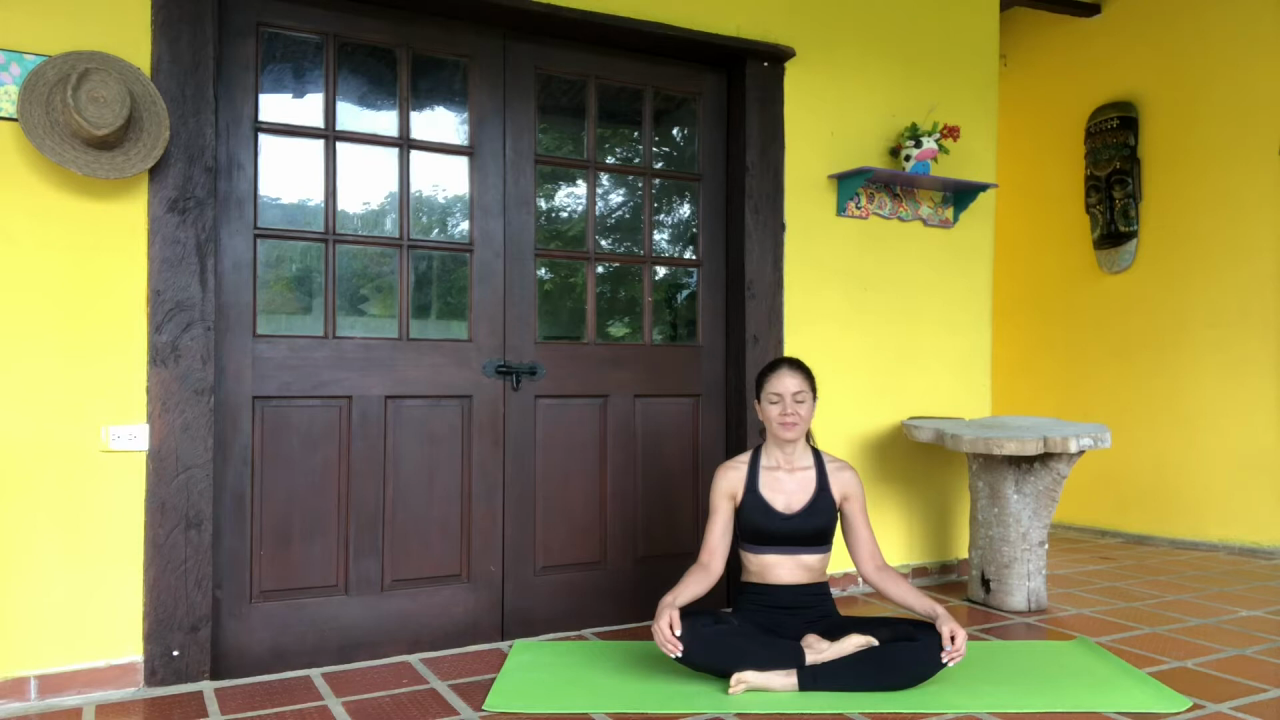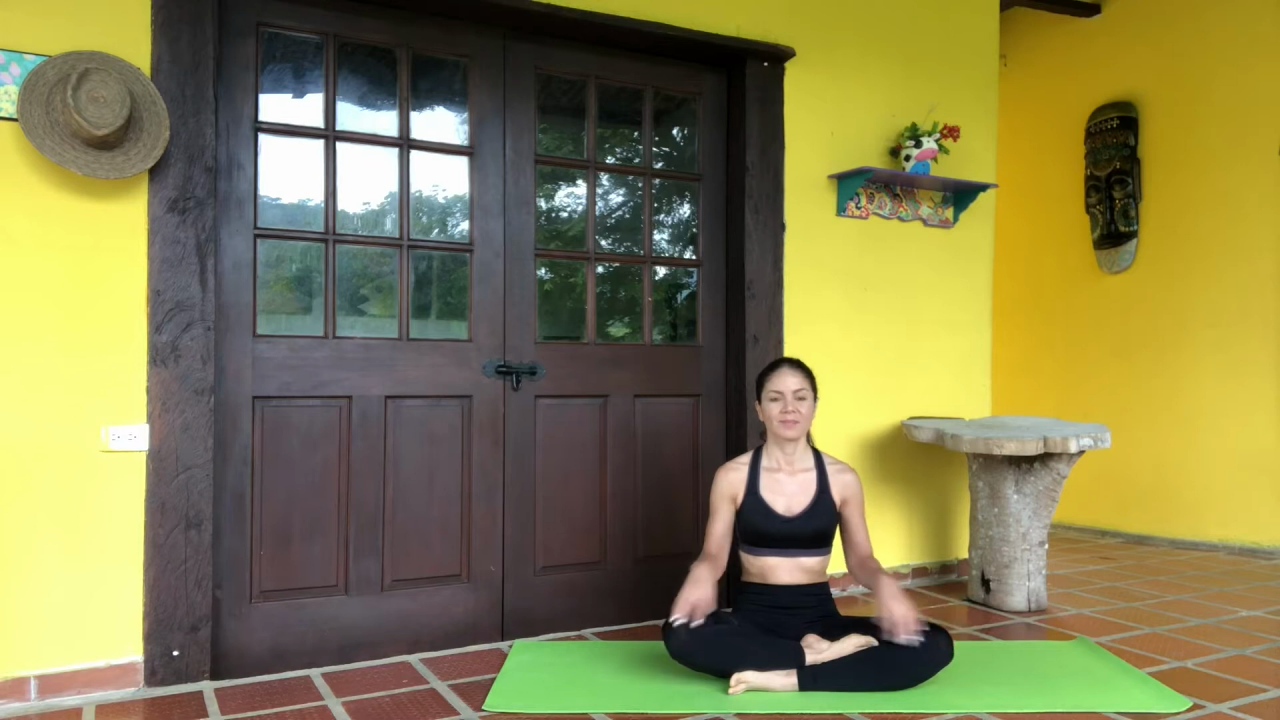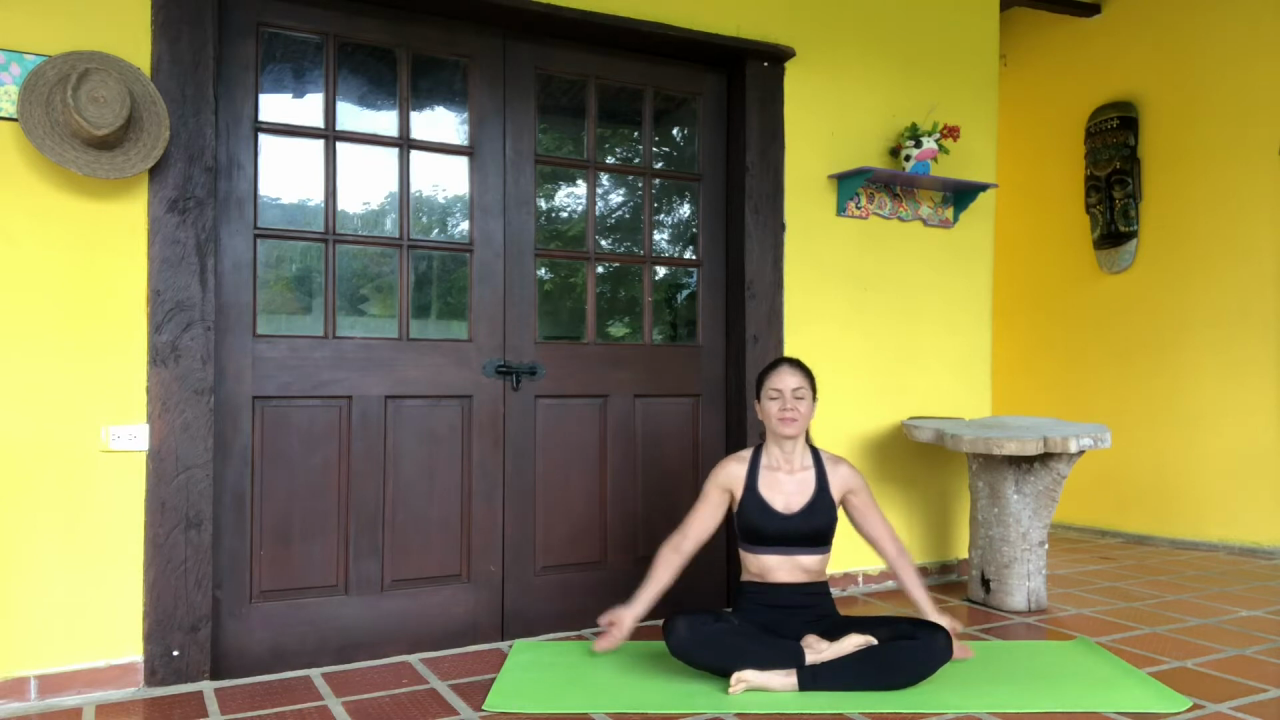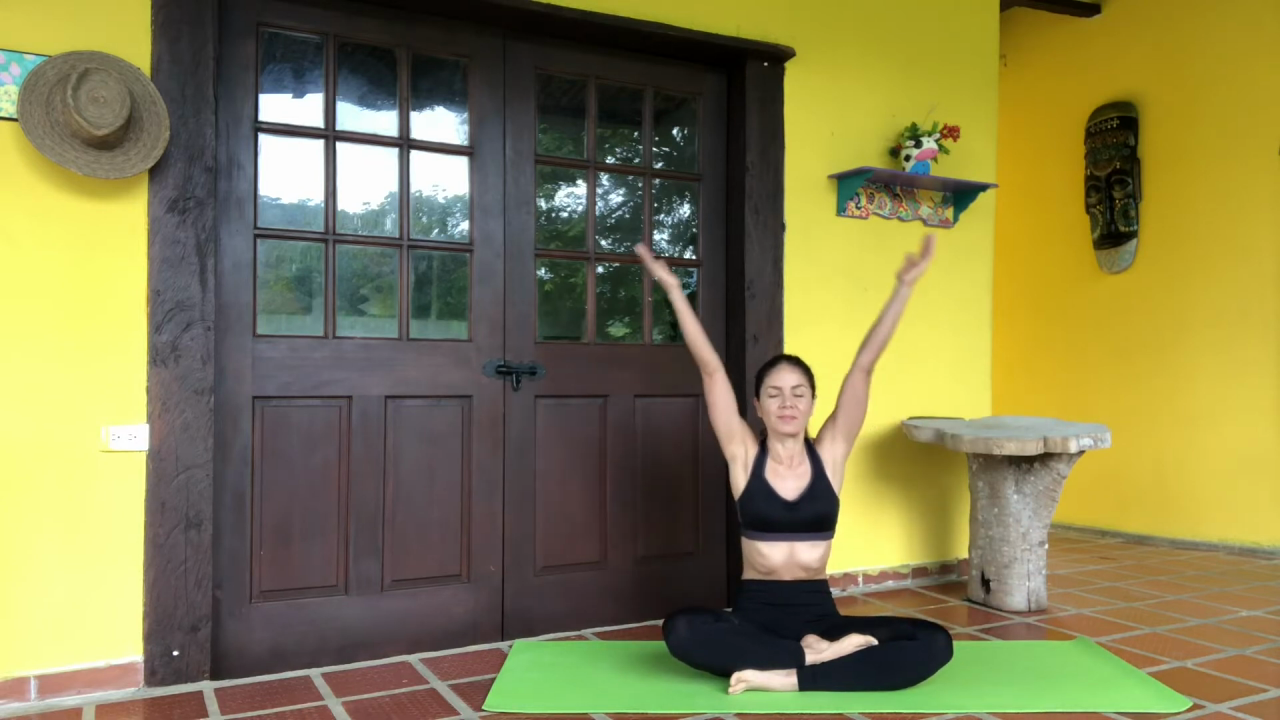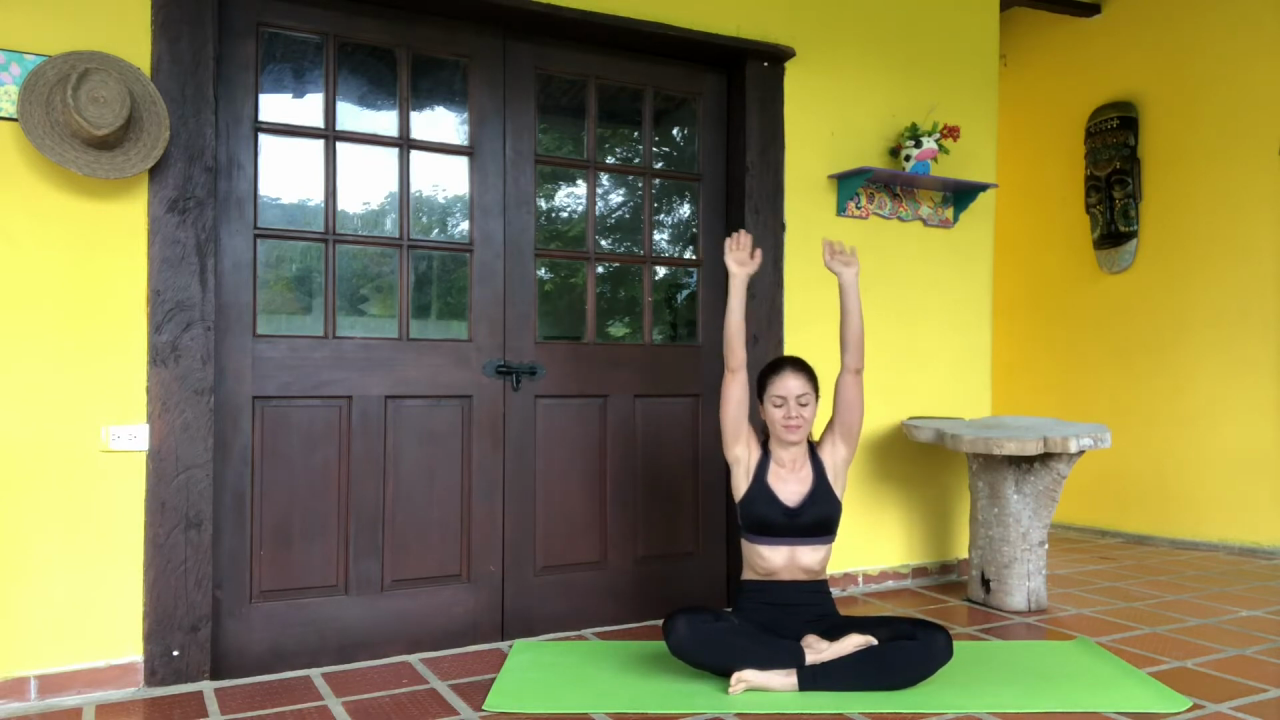
dt=1s
person 1, frame 1
left shoulder: (841, 477)
right shoulder: (732, 475)
left elbow: (873, 566)
right elbow: (709, 563)
left wrist: (937, 612)
right wrist: (670, 601)
left hip: (818, 617)
right hip: (754, 617)
left knee: (931, 645)
right knee: (683, 634)
left ankle: (788, 678)
right ankle: (816, 654)
person 1, frame 2
left shoulder: (842, 478)
right shoulder: (733, 476)
left elbow: (862, 558)
right elbow: (713, 555)
left wrist: (885, 584)
right wrist: (701, 573)
left hip: (818, 617)
right hip: (753, 617)
left knee: (934, 645)
right knee: (682, 632)
left ankle: (788, 677)
right ankle: (816, 655)
person 1, frame 3
left shoulder: (838, 474)
right shoulder: (735, 471)
left elbow: (889, 546)
right elbow: (681, 543)
left wrist: (935, 616)
right wrist: (633, 613)
left hip: (818, 615)
right hip: (752, 615)
left knee: (932, 643)
right knee: (681, 631)
left ankle: (785, 675)
right ankle: (815, 655)
person 1, frame 4
left shoulder: (830, 454)
right shoulder: (745, 454)
left elbow: (863, 365)
right elbow: (711, 368)
left wrist: (904, 287)
right wrist: (673, 289)
left hip: (818, 612)
right hip: (754, 613)
left knee: (935, 644)
right knee: (683, 630)
left ankle: (784, 674)
right ankle: (816, 655)
person 1, frame 5
left shoulder: (831, 458)
right shoulder: (747, 458)
left elbow: (852, 367)
right elbow: (735, 368)
left wrist: (848, 281)
right wrist: (738, 281)
left hip: (819, 614)
right hip: (754, 614)
left knee: (934, 643)
right knee: (682, 629)
left ankle: (788, 676)
right ankle: (815, 655)
